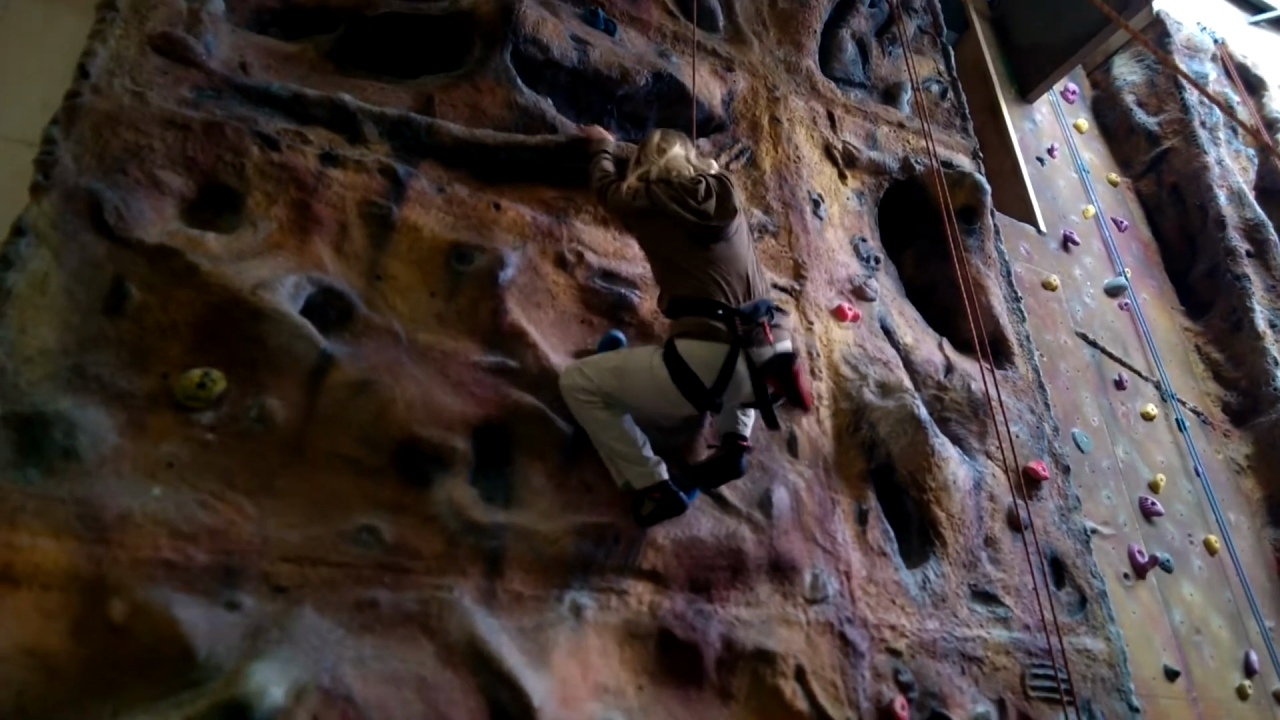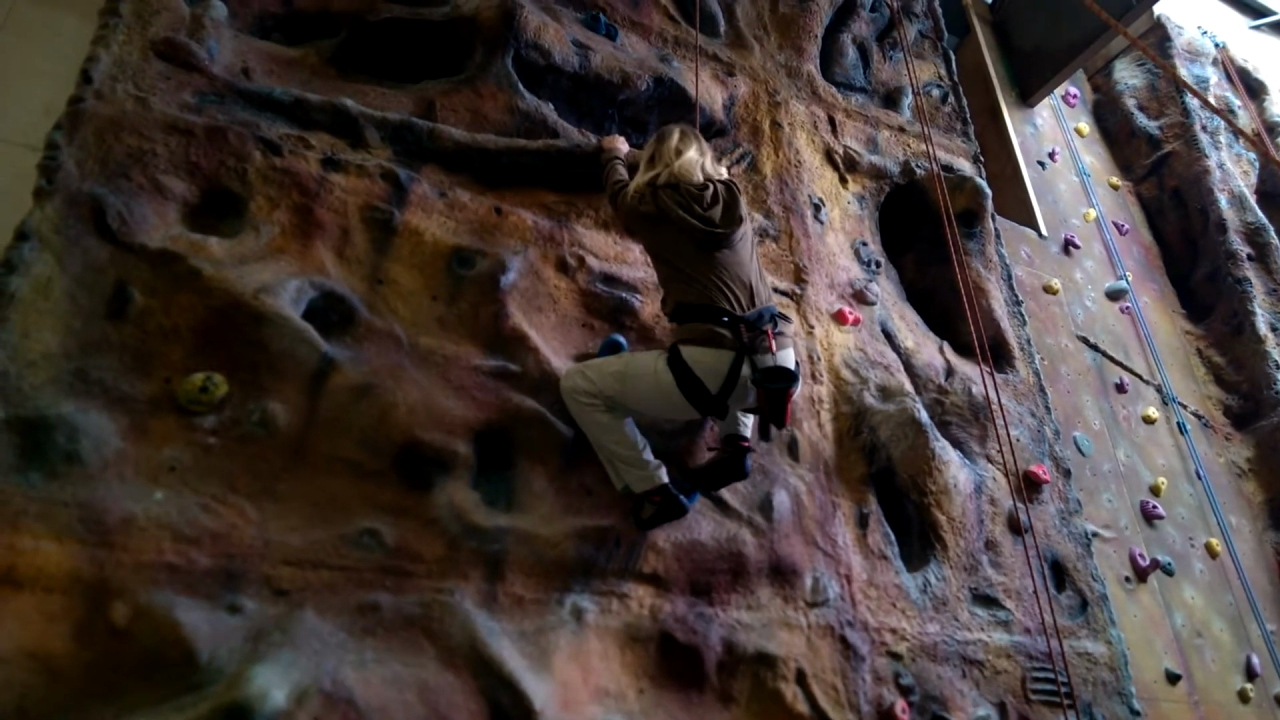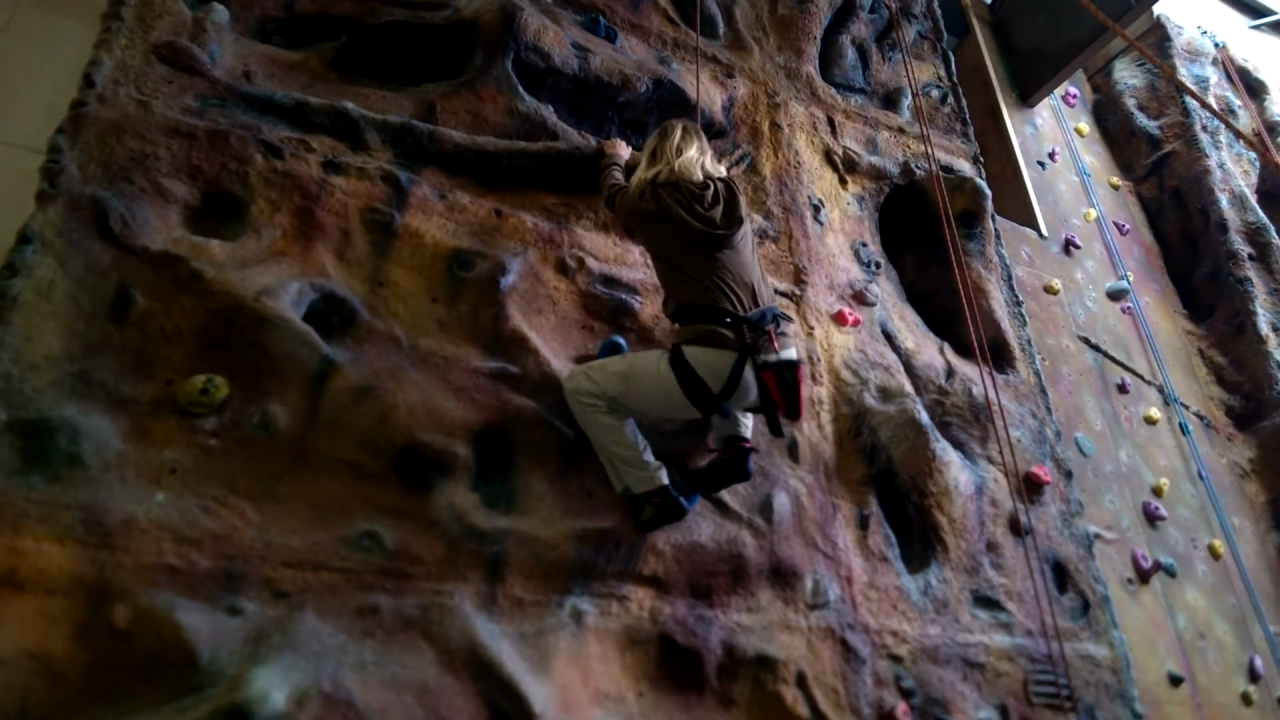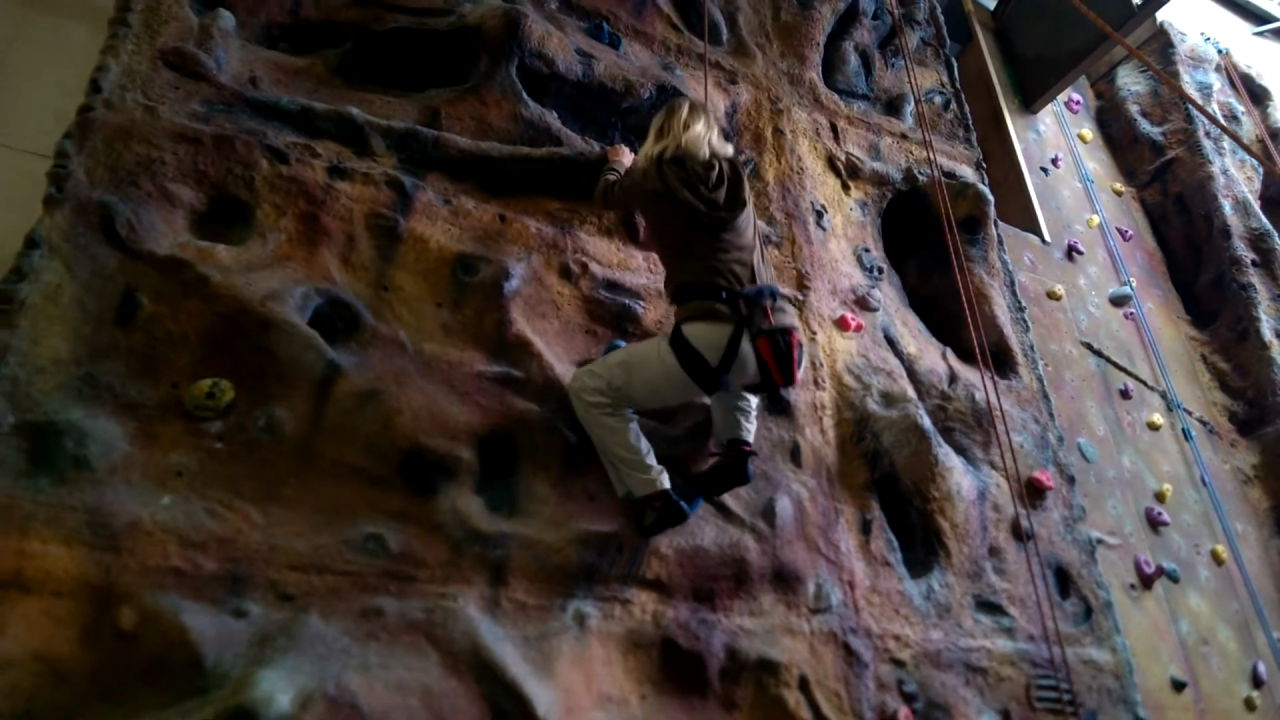
dt=0.2s
person 1, frame 1
left shoulder: (642, 203)
right shoulder: (726, 194)
left elbow: (605, 184)
left wrist: (599, 145)
left hip: (708, 361)
right hip: (773, 359)
left knee: (578, 382)
left ankle: (654, 487)
right ankle: (735, 443)
person 1, frame 2
left shoulder: (648, 207)
right shoulder: (732, 198)
left elbow: (618, 190)
left wrist: (614, 154)
left hip: (713, 366)
right hip: (776, 364)
left knee: (580, 385)
left ankle: (655, 490)
right ankle: (736, 444)
person 1, frame 3
left shoulder: (649, 204)
right shoulder: (731, 197)
left elbow: (612, 195)
left wrist: (615, 160)
left hip: (716, 366)
left knee: (585, 387)
left ankle: (656, 492)
right ankle: (736, 446)
person 1, frame 4
left shoulder: (651, 181)
right shoulder: (734, 178)
left elbow: (606, 194)
left wrist: (619, 165)
left hip: (713, 339)
left knee: (590, 389)
left ankle: (656, 496)
right ankle: (737, 450)
